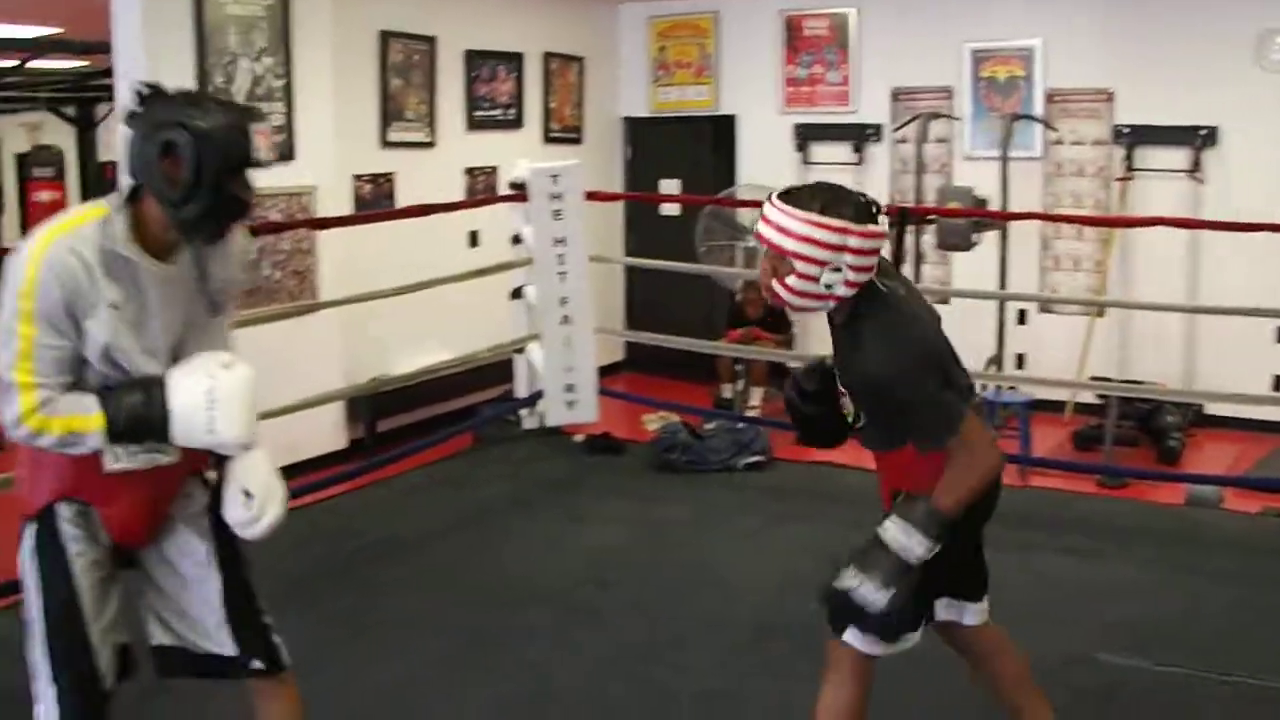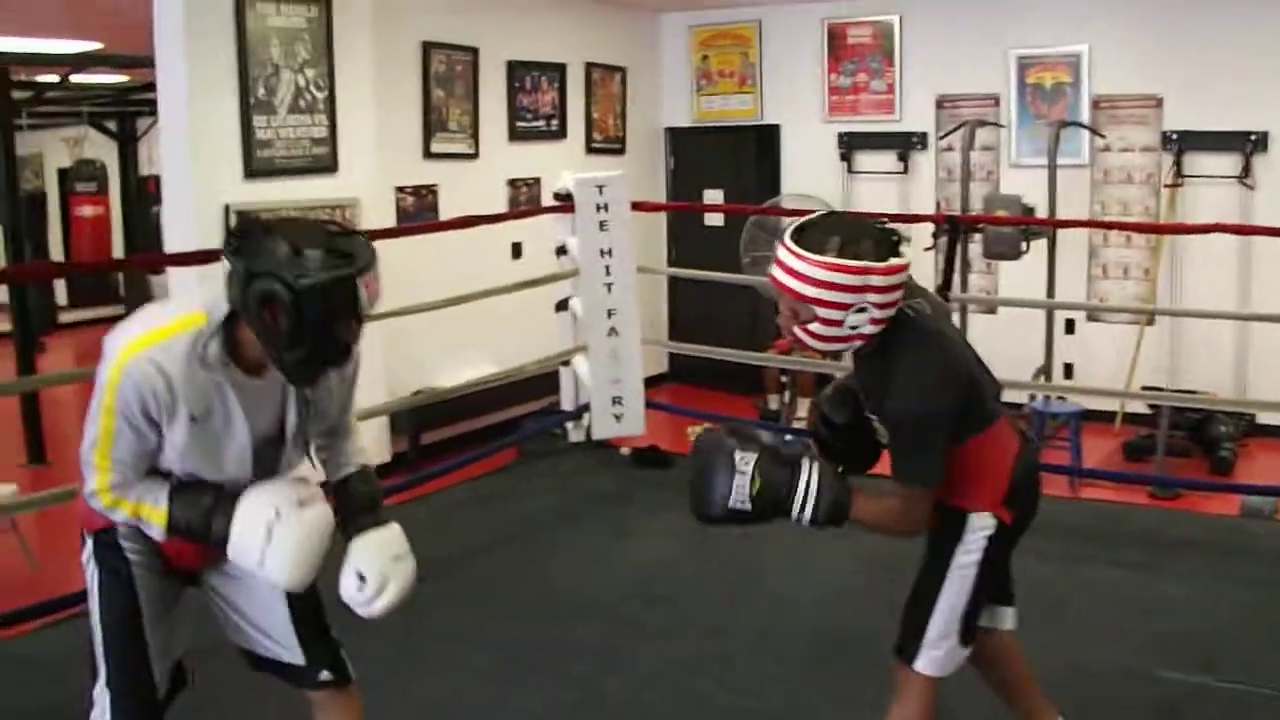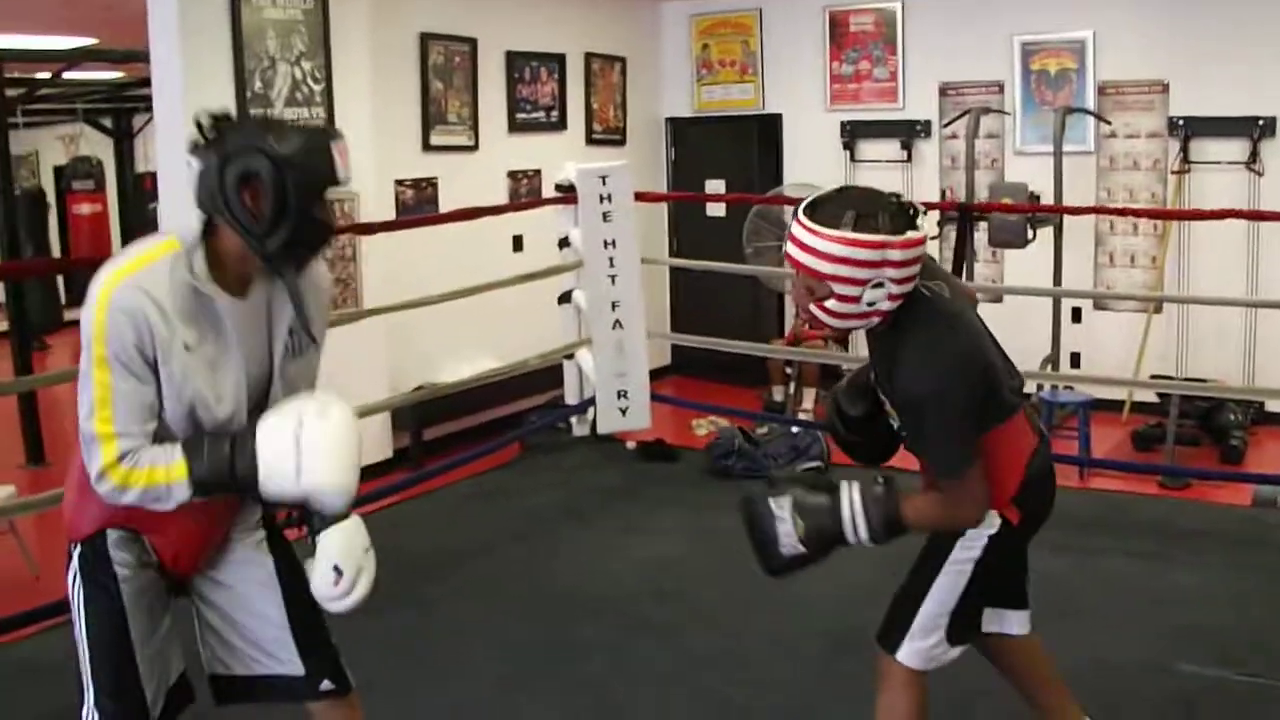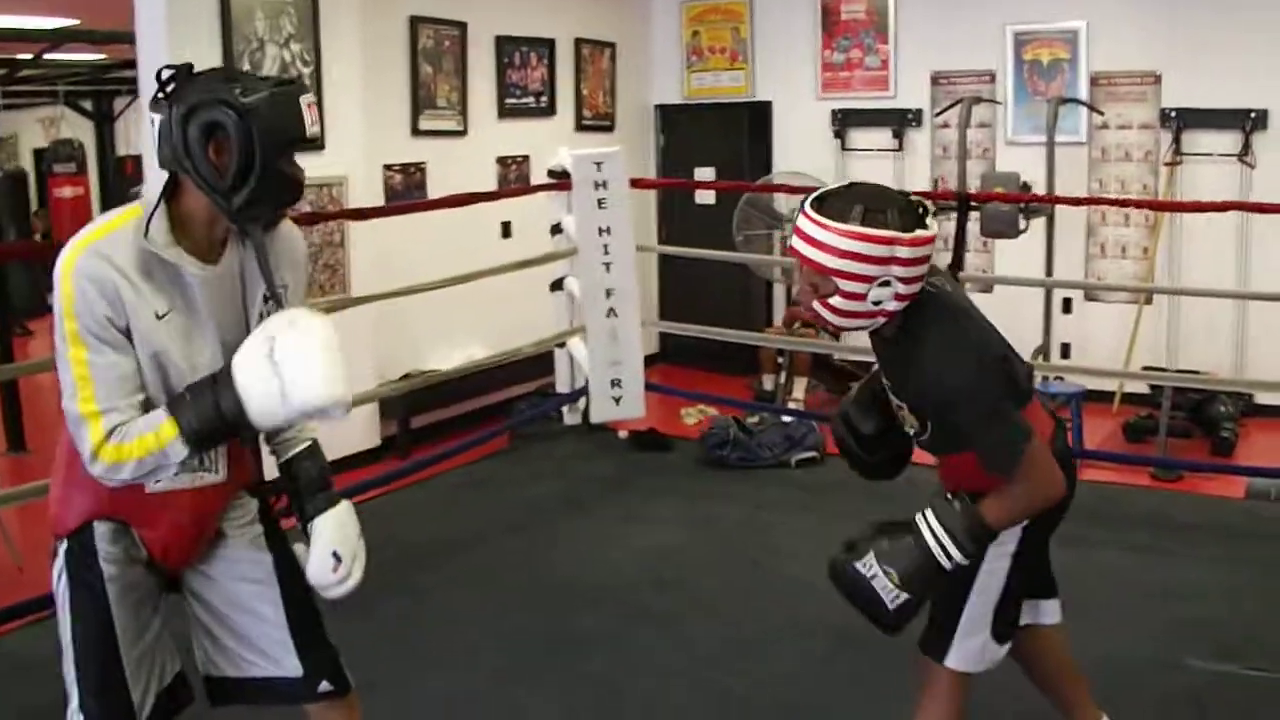
dt=0.3s
person 1, frame 1
left shoulder: (217, 246)
right shoulder: (59, 256)
left wrist: (241, 446)
right wrist: (159, 410)
left hip: (176, 477)
right hip: (76, 490)
left knee: (257, 656)
person 1, frame 2
left shoulder: (324, 353)
right shoulder: (146, 355)
left elbow: (333, 431)
right elbow: (110, 485)
left wrist: (368, 518)
right wrist: (219, 524)
left hip: (256, 525)
right hip: (139, 522)
left knee: (328, 679)
person 1, frame 3
left shoulder: (303, 281)
right shoulder: (130, 293)
right elbow: (114, 469)
left wrist: (330, 509)
right wrist: (251, 460)
left hip: (235, 511)
right hip: (125, 524)
person 1, frame 4
left shoulder: (277, 245)
right shoulder: (98, 263)
right elbow: (107, 448)
left wrist: (316, 489)
right wrist: (234, 397)
left hip: (225, 500)
right hip: (113, 516)
person 2, frame 1
left shoulder: (885, 353)
right shoulder: (872, 285)
left elbow: (980, 455)
left wrist: (900, 540)
right wrist: (830, 381)
left hip: (937, 491)
right hip: (937, 479)
left knee: (851, 650)
right knee: (963, 620)
person 2, frame 2
left shoulder: (914, 390)
right shoulder: (893, 297)
left elbow: (911, 513)
right elbow: (935, 311)
left wrist: (795, 487)
right wrist: (854, 392)
left hip: (984, 499)
right hip: (983, 472)
left knee: (919, 667)
right knee: (978, 627)
person 2, frame 3
left shoulder: (929, 375)
right shoulder: (913, 282)
left elbow: (964, 506)
left wrist: (838, 514)
right wrist: (872, 383)
left hip: (997, 496)
right hip: (1008, 471)
left knee: (901, 661)
right knee: (994, 626)
person 2, frame 4
left shoulder: (951, 370)
right shoulder: (913, 290)
left elbow: (1043, 485)
left wrist: (931, 542)
right wrist: (880, 394)
left hip: (1014, 487)
right hip: (1012, 451)
left knee: (946, 664)
right knee: (1018, 620)
